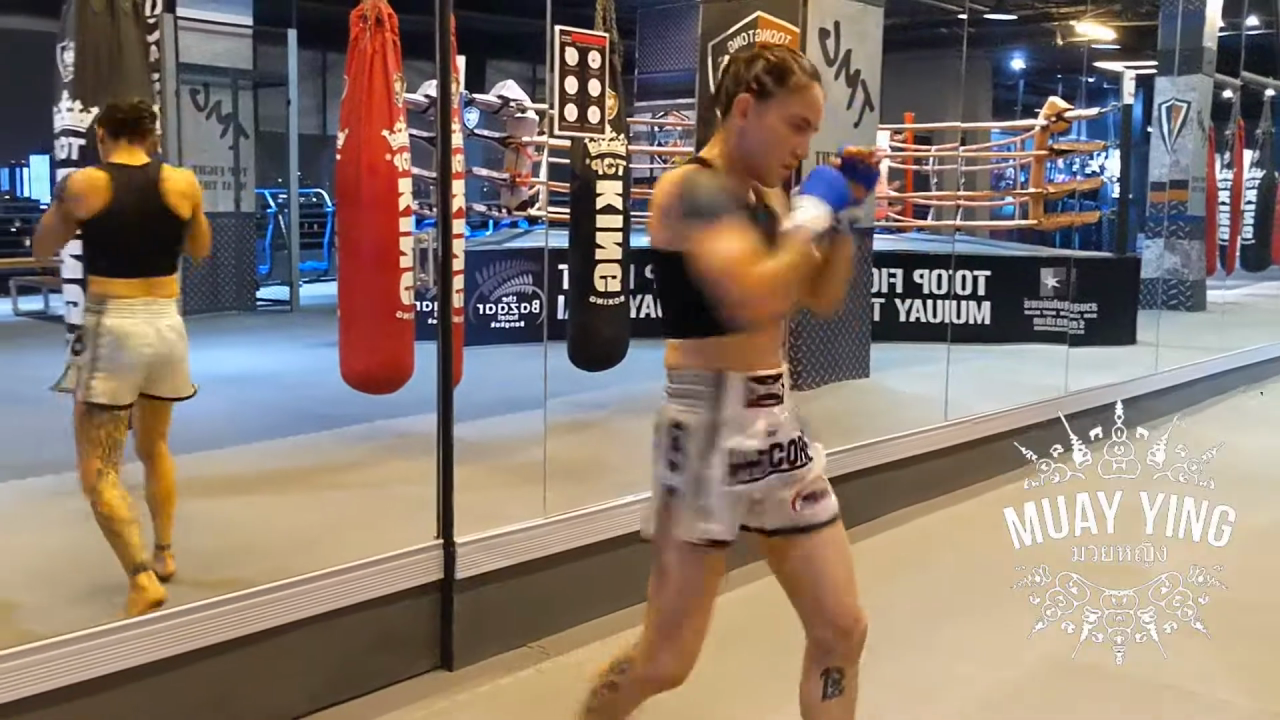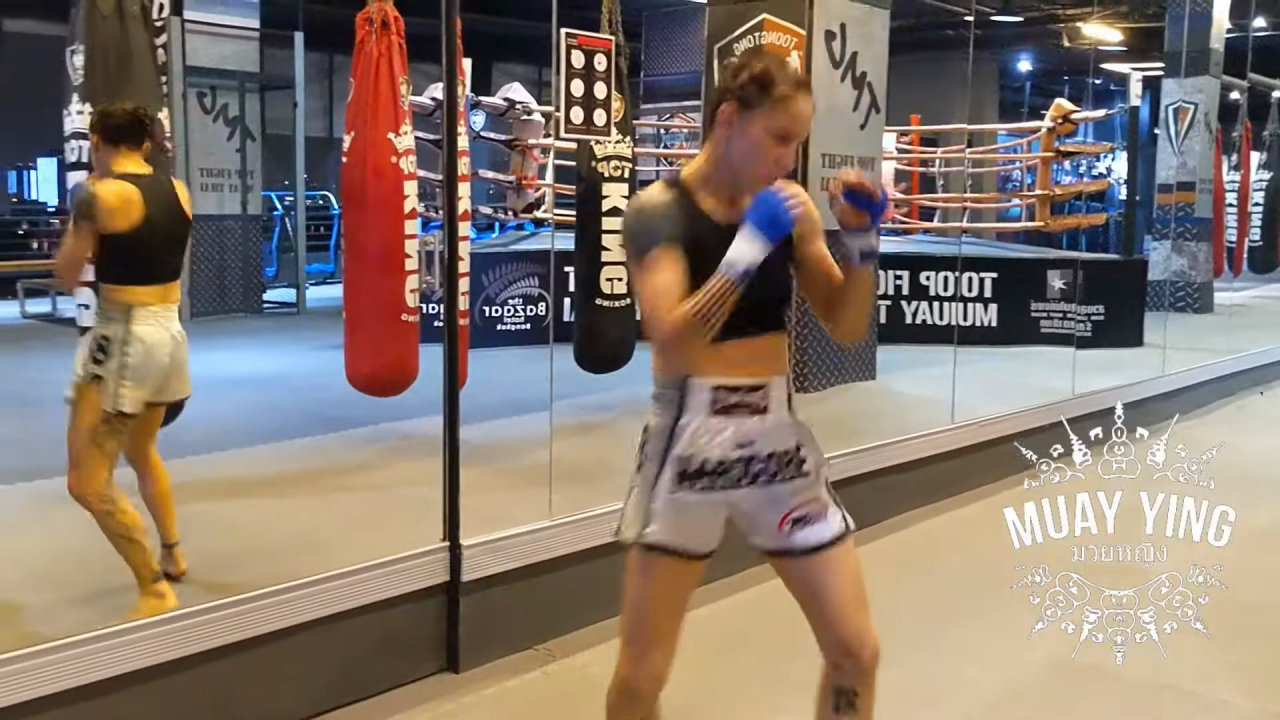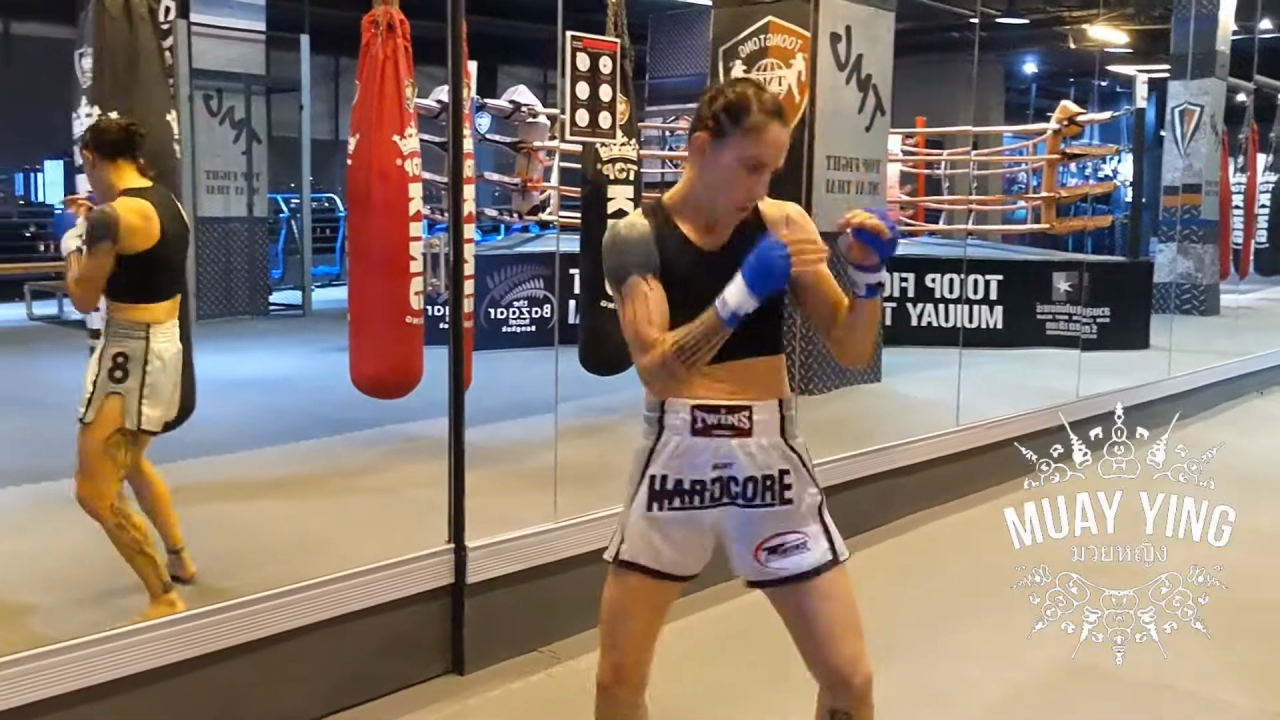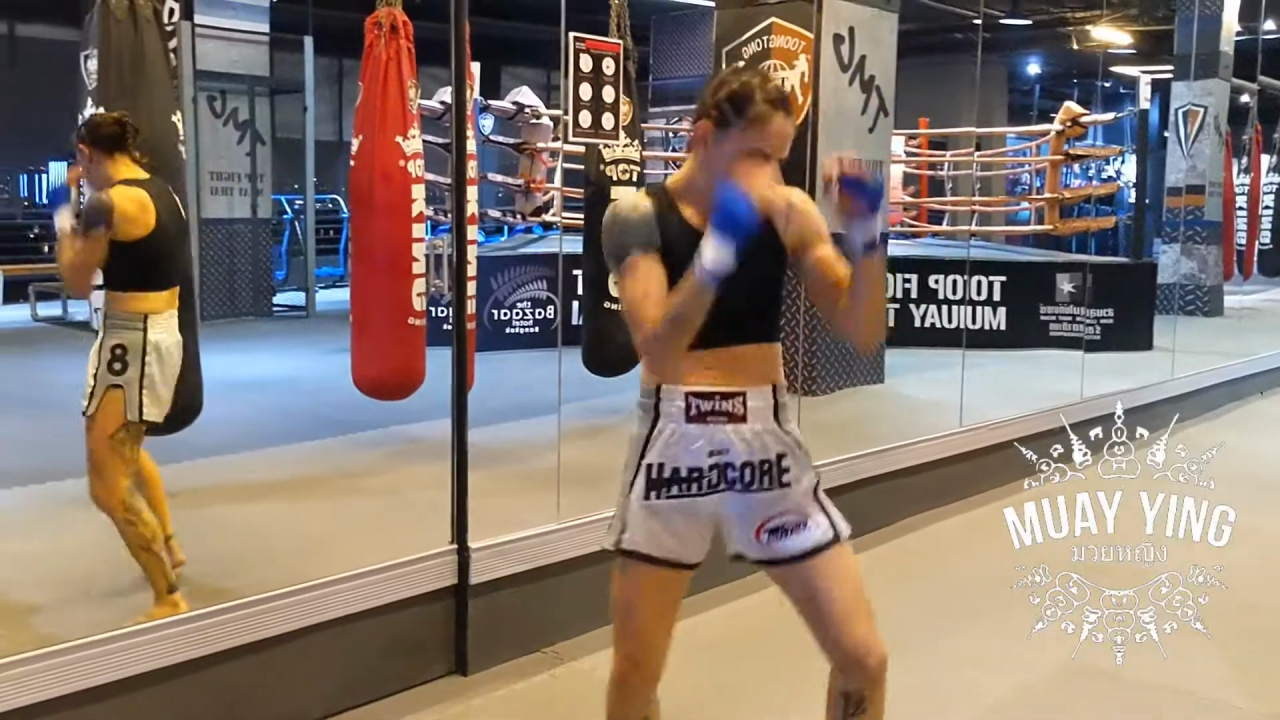
dt=0.1s
person 1, frame 1
left shoulder: (763, 190)
right shoulder: (689, 189)
left elbow: (824, 299)
right elbow: (755, 307)
left wrist: (846, 203)
right wrist: (811, 211)
left hip: (774, 424)
right hip: (707, 430)
left knee: (842, 630)
right knee: (666, 660)
person 1, frame 2
left shoulder: (788, 203)
right shoulder: (657, 209)
left elbow: (848, 326)
right elbow: (671, 344)
left wrist: (863, 238)
right wrist: (751, 245)
left hip: (778, 437)
right hip: (690, 440)
left knee: (855, 653)
person 1, frame 3
left shoulder: (784, 225)
right shoulder: (636, 236)
left elbow: (854, 352)
right elbow: (656, 371)
left wrist: (868, 273)
right wrist: (743, 294)
left hip: (769, 461)
right hip: (678, 461)
person 1, frame 4
left shoulder: (786, 211)
right shoulder: (636, 216)
left elbow: (864, 331)
right elbow: (656, 343)
left wrist: (864, 229)
right wrist: (721, 245)
left hip: (766, 443)
right hip: (673, 446)
left knee: (863, 659)
person 2, frame 1
left shoulder: (81, 184)
right shoulder: (181, 182)
left elbow: (44, 248)
right elbow: (200, 251)
left hip: (109, 331)
right hip: (164, 326)
left knee: (98, 471)
right knee: (153, 449)
left ankle: (142, 580)
right ankle: (163, 556)
person 2, frame 2
left shoulder: (100, 196)
right shoulder: (175, 189)
left elbow: (66, 272)
left wrist: (76, 218)
left hip: (123, 340)
right hip: (166, 333)
left knee: (87, 482)
right knee: (141, 450)
left ankle: (156, 591)
right ankle: (172, 555)
person 2, frame 3
left shoulder: (115, 215)
right shoulder: (170, 202)
left elbow: (83, 297)
left wrist: (72, 239)
left hip: (130, 354)
right hip: (163, 346)
left knee: (96, 493)
right knee: (130, 461)
left ankle: (165, 598)
right ankle: (178, 559)
person 2, frame 4
left shoulder: (109, 203)
right shoulder: (163, 193)
left elbow: (76, 282)
left wrist: (65, 222)
left hip: (132, 344)
right hip: (163, 335)
left knee: (110, 488)
right knee: (129, 455)
left ankle: (170, 600)
right ankle: (167, 550)
